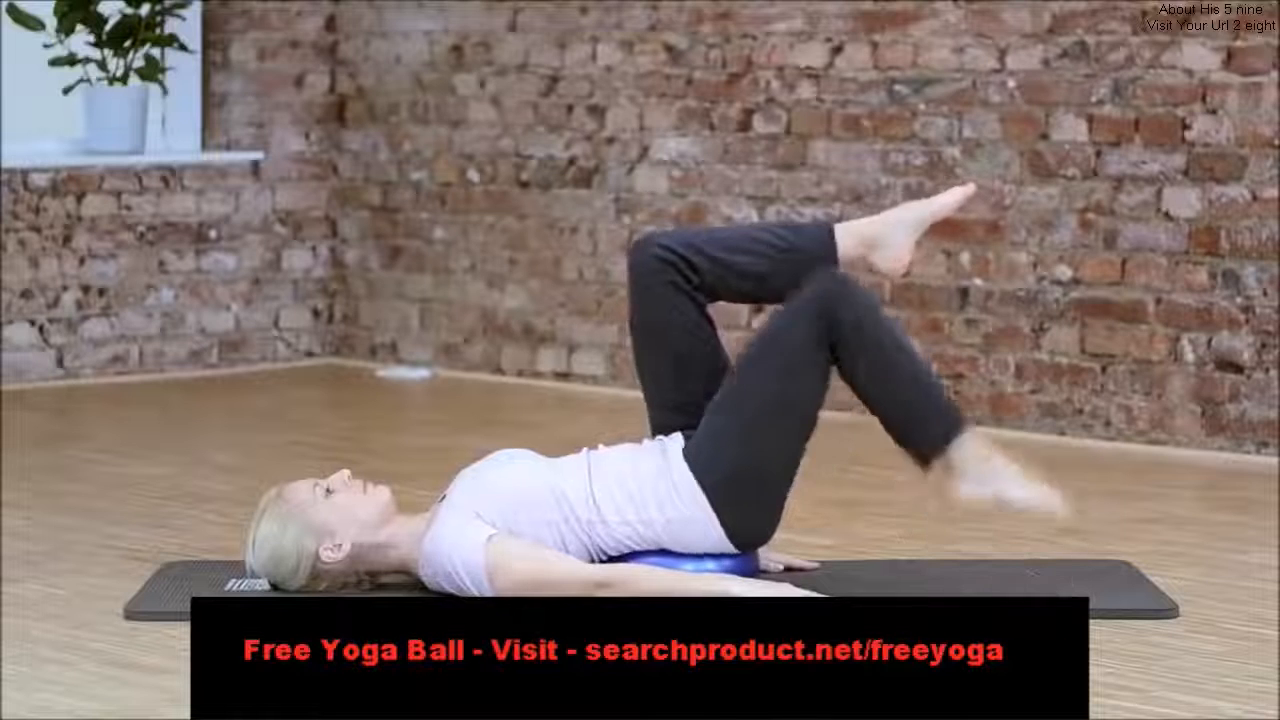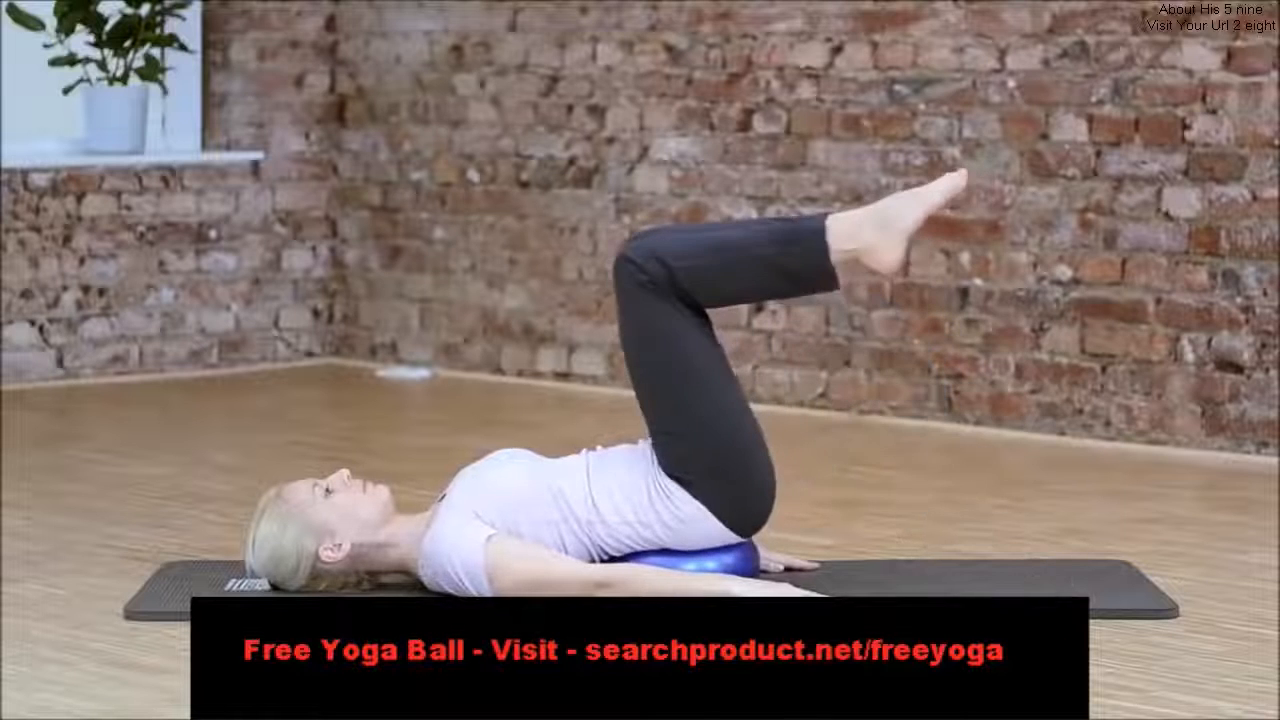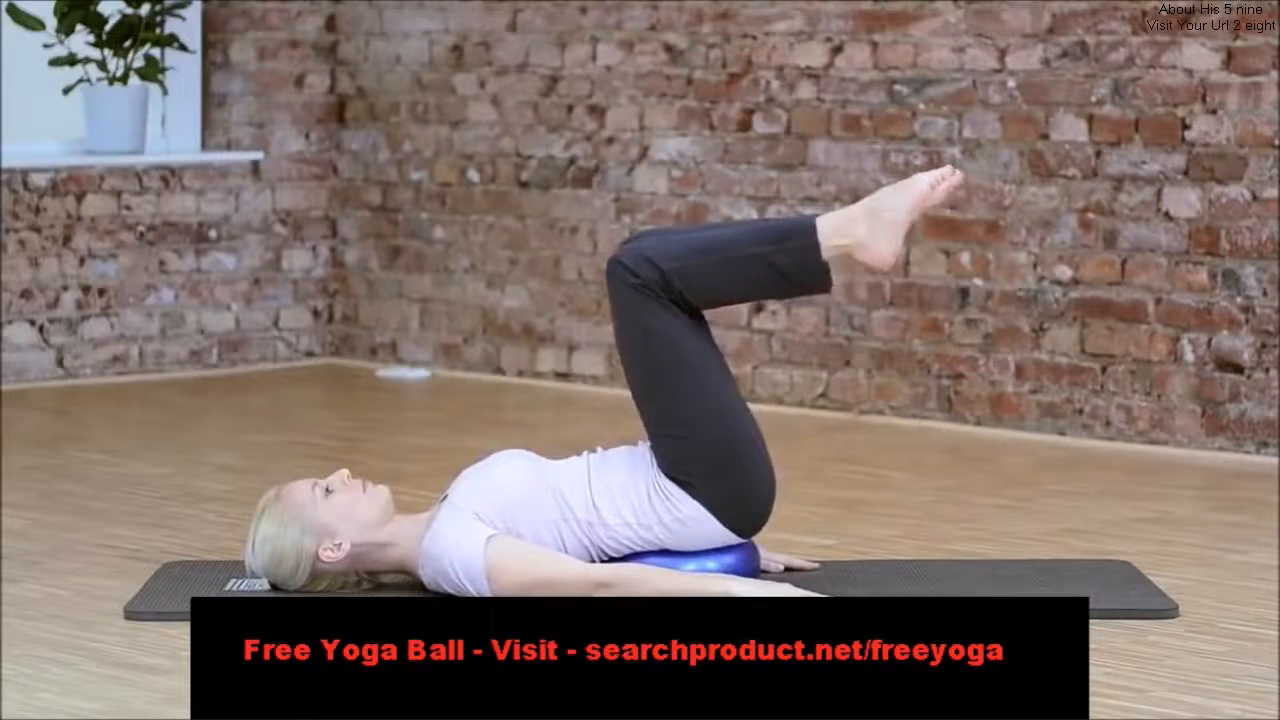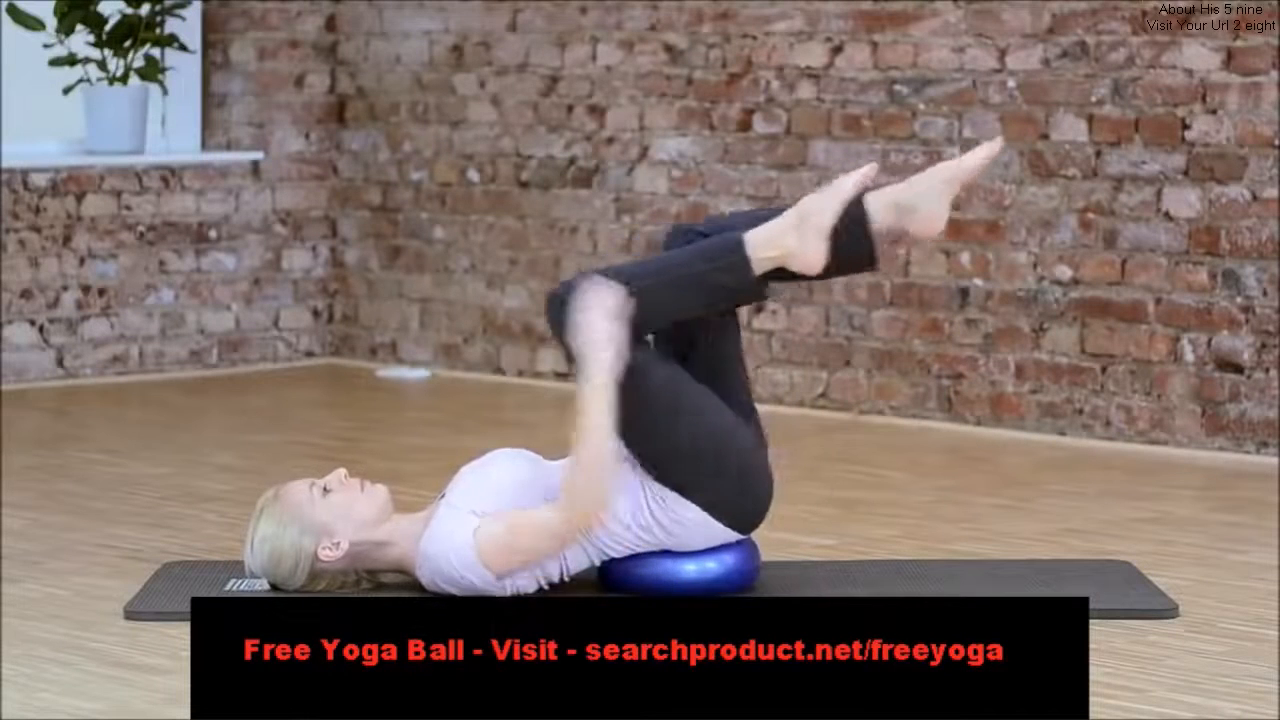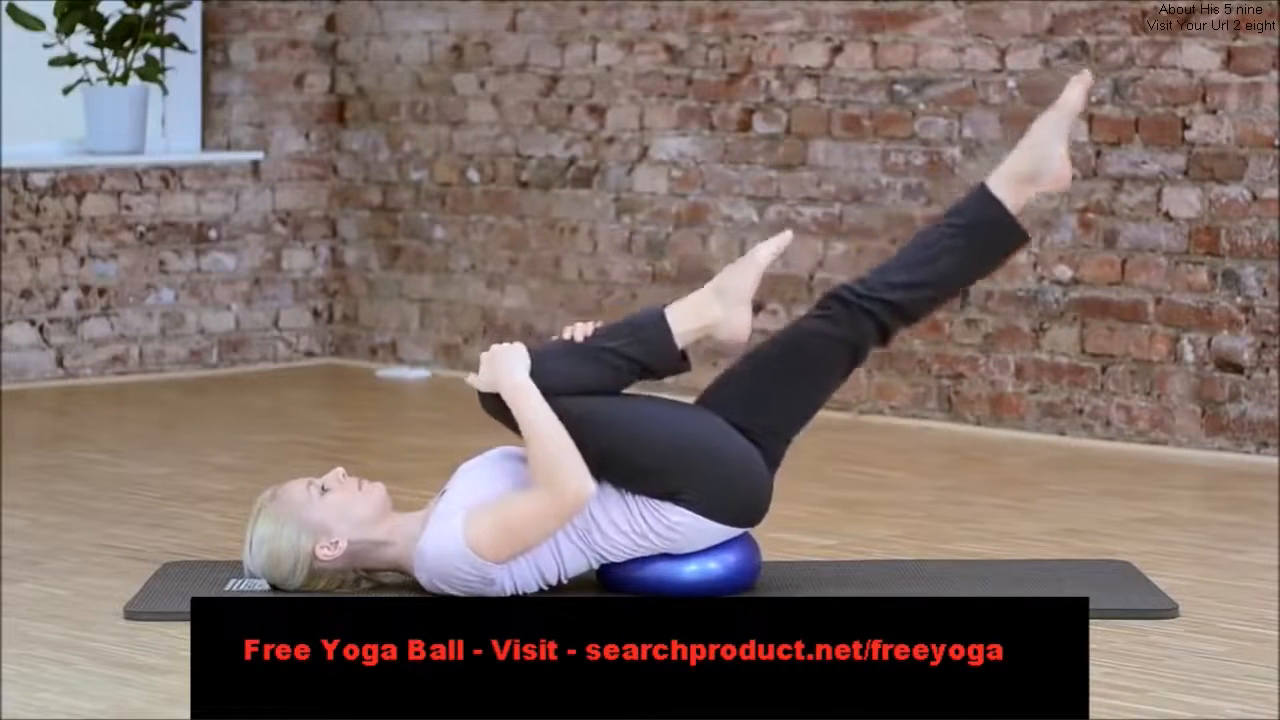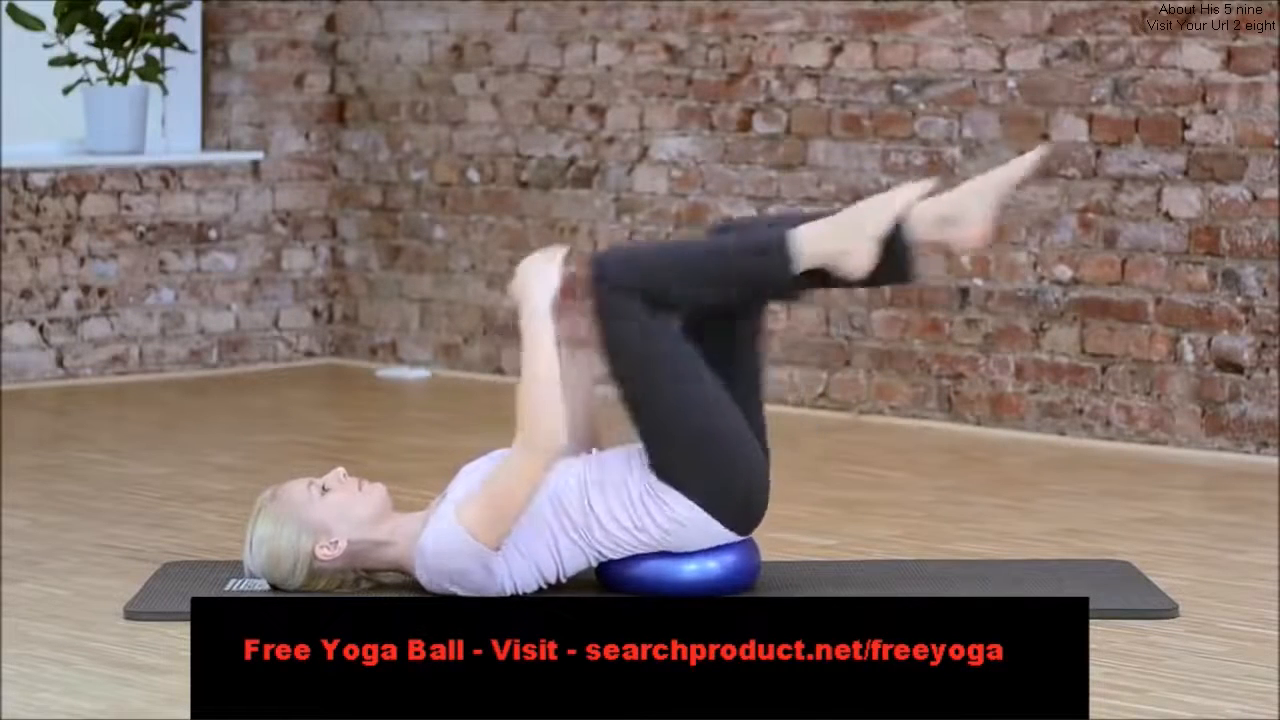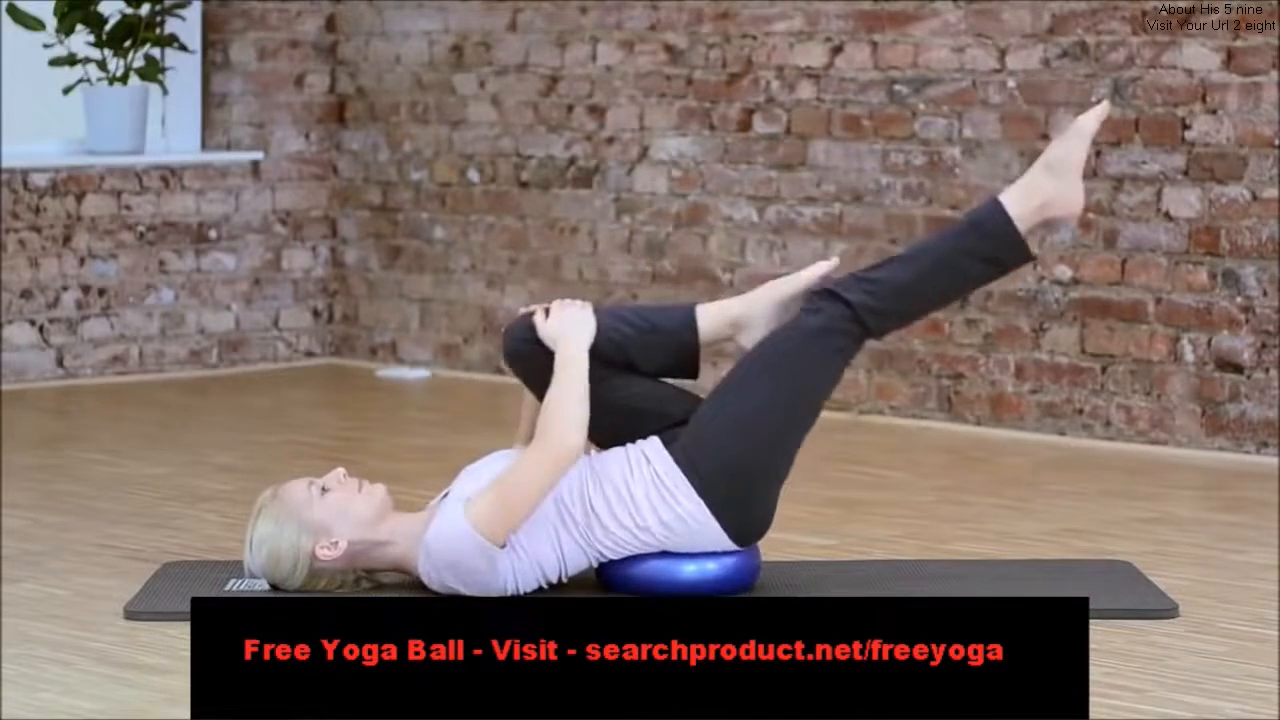
dt=0.7s
person 1, frame 1
left shoulder: (450, 517)
right shoulder: (448, 554)
right elbow: (600, 582)
right wrist: (750, 591)
left hip: (683, 470)
right hip: (715, 491)
left knee: (660, 259)
right knee: (825, 300)
left ankle: (866, 238)
right ankle: (964, 457)
person 1, frame 2
left shoulder: (449, 516)
right shoulder: (447, 552)
right elbow: (596, 583)
right wrist: (746, 590)
left hip: (690, 491)
right hip: (711, 491)
left knee: (650, 261)
right knee: (645, 269)
left ankle: (854, 234)
right ankle: (853, 240)
person 1, frame 3
left shoulder: (449, 519)
right shoulder: (447, 554)
right elbow: (598, 583)
right wrist: (743, 590)
left hip: (697, 497)
right hip: (712, 494)
left knee: (648, 260)
right knee: (638, 273)
left ankle: (847, 235)
right ankle: (847, 231)
person 1, frame 4
left shoulder: (448, 518)
right shoulder: (450, 554)
right elbow: (581, 515)
right wrist: (600, 363)
left hip: (689, 484)
right hip: (710, 496)
left knee: (691, 252)
right knee: (580, 303)
left ankle: (888, 211)
right ankle: (781, 243)
person 1, frame 5
left shoulder: (444, 520)
right shoulder: (449, 556)
right elbow: (571, 493)
left wrist: (564, 369)
right wrist: (520, 386)
left hip: (707, 470)
right hip: (713, 487)
right knee: (511, 382)
left ankle: (1016, 182)
right ankle: (698, 315)
person 1, frame 6
left shoulder: (439, 523)
right shoulder: (447, 553)
left elbow: (571, 448)
right elbow: (543, 450)
left wrist: (566, 337)
right wrist: (535, 314)
left hip: (689, 484)
right hip: (710, 494)
left knee: (741, 252)
right knee: (618, 274)
left ankle: (935, 220)
right ankle: (826, 240)
person 1, frame 7
left shoulder: (445, 519)
right shoulder: (450, 552)
left elbow: (544, 455)
right elbow: (560, 449)
left wrist: (561, 342)
right wrist: (577, 343)
left hip: (671, 464)
right hip: (710, 494)
left knee: (532, 337)
right knee: (841, 310)
left ankle: (730, 321)
right ankle: (1028, 203)
